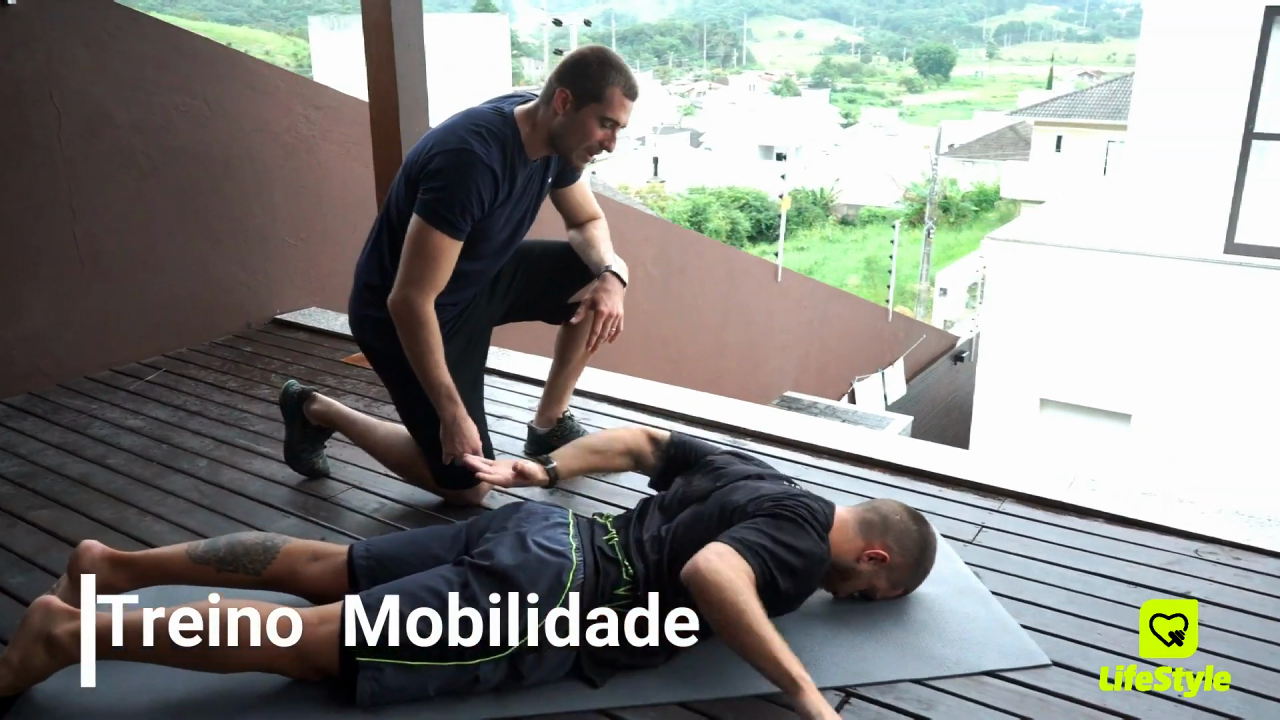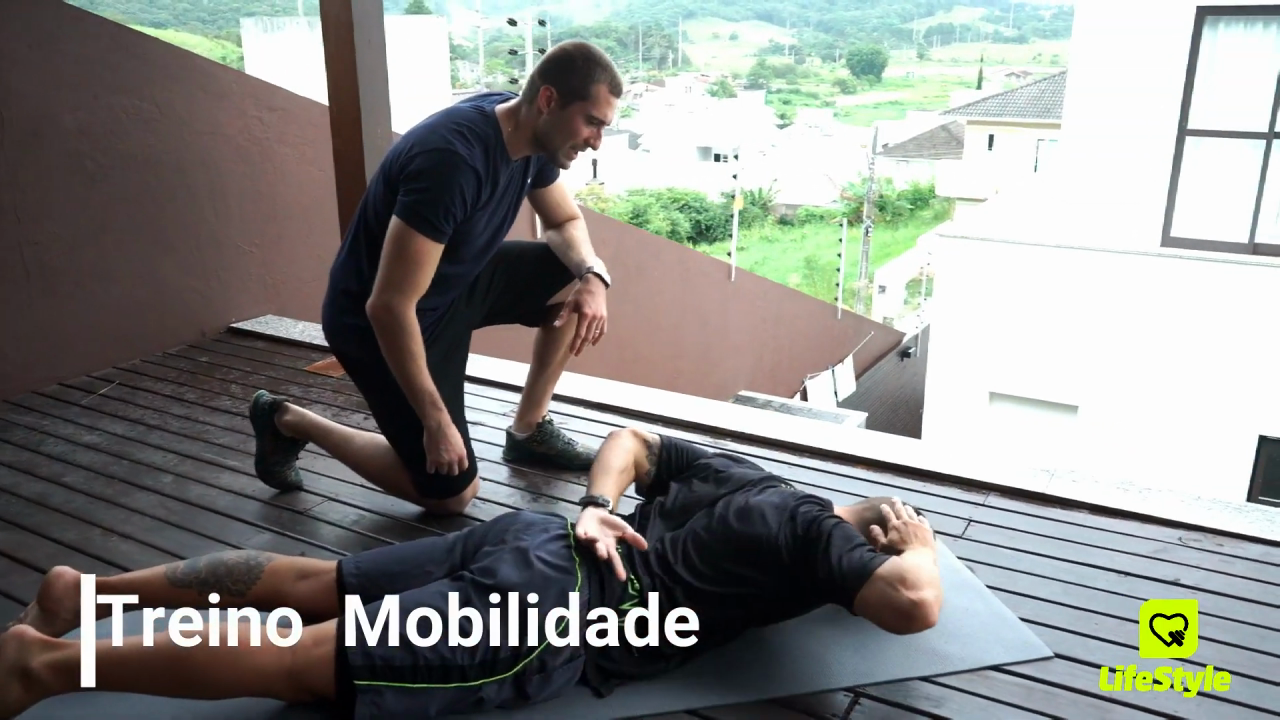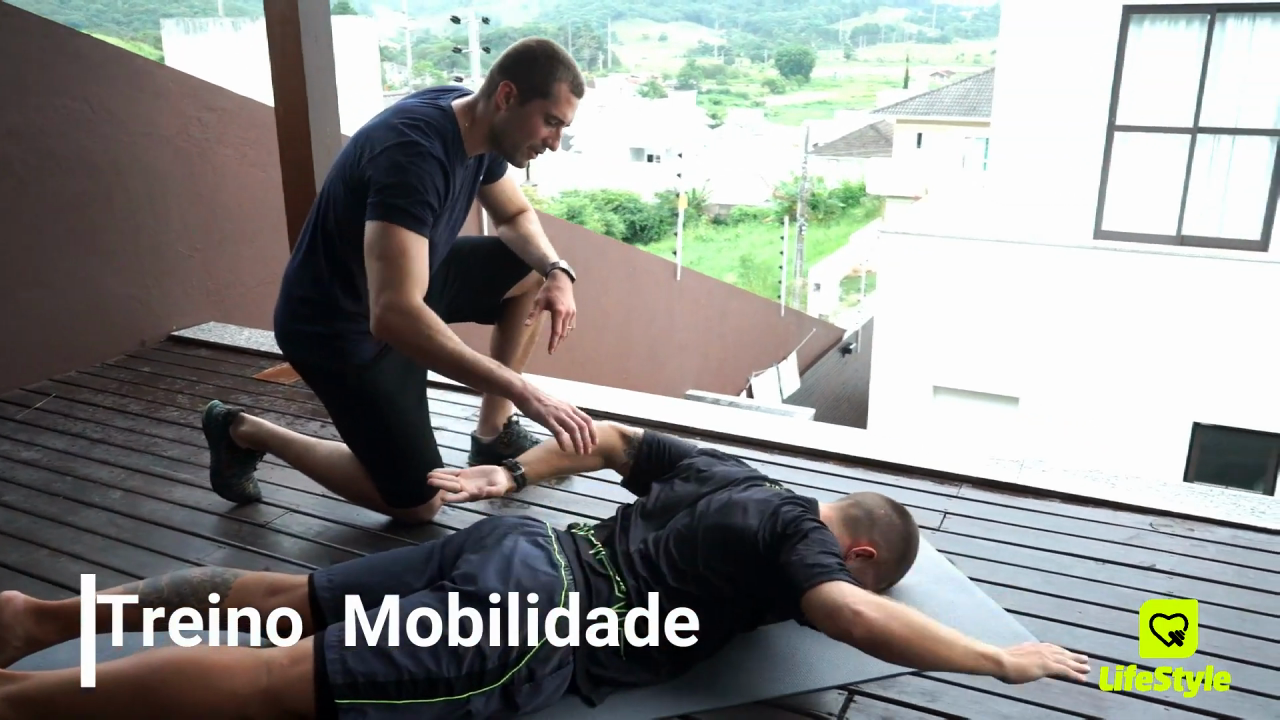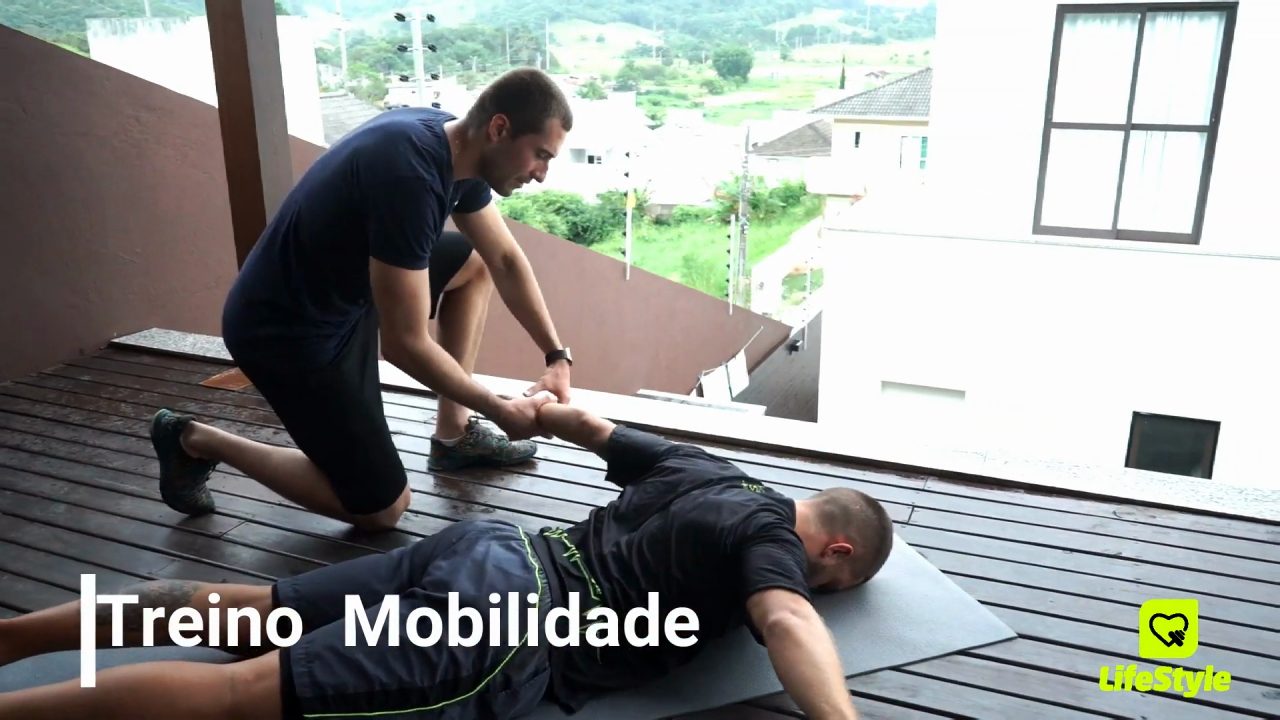
dt=0.5s
person 1, frame 1
left shoulder: (763, 476)
right shoulder: (805, 533)
left elbow: (640, 439)
right elbow: (706, 573)
left wrist: (544, 470)
left hip: (535, 535)
right hip: (538, 604)
left knee: (319, 569)
right knee: (305, 641)
left ankle: (112, 563)
person 1, frame 2
left shoulder: (748, 473)
right shoulder: (822, 535)
left elbow: (628, 438)
right elbow: (911, 605)
left wrist: (597, 507)
right wrist: (917, 548)
left hip: (525, 543)
right hip: (540, 623)
left knee: (305, 589)
left ankle: (86, 590)
person 1, frame 3
left shoulder: (732, 475)
right shoulder: (798, 533)
left elbow: (606, 436)
right elbow: (858, 620)
left wrist: (510, 473)
left hip: (510, 547)
right hip: (530, 628)
left knee: (272, 599)
person 1, frame 4
left shoulder: (704, 468)
right shoulder: (775, 540)
left elbow: (588, 424)
right elbow: (788, 623)
left wrist: (526, 412)
left hip: (482, 554)
right hip: (499, 638)
left knee: (237, 613)
person 2, frame 1
left shoulder: (553, 134)
right shoulder: (470, 159)
left elbow: (588, 222)
right elbow: (409, 300)
left wrist: (610, 275)
right wrist: (452, 415)
right hip: (403, 316)
left knee: (605, 275)
right knee: (469, 484)
left ankle: (549, 426)
right ankle: (317, 413)
person 2, frame 2
left shoulder: (528, 132)
right shoulder: (452, 160)
left elbow: (566, 222)
right elbow: (388, 306)
left wrist: (592, 275)
right wrist: (436, 421)
right hip: (376, 322)
left knee: (581, 277)
right knee: (452, 493)
left ankle: (528, 431)
right ankle: (289, 422)
person 2, frame 3
left shoulder: (478, 123)
right shoulder: (413, 156)
left elbow: (515, 215)
right elbow: (393, 316)
left wrist: (557, 269)
right wrist: (524, 393)
right hip: (334, 325)
left knee: (535, 272)
right knee: (419, 502)
left ankle: (493, 433)
right ankle: (244, 433)
person 2, frame 4
left shoulder: (453, 142)
right shoulder: (410, 178)
left elbow: (506, 260)
right elbow: (405, 344)
left wrist: (557, 356)
right wrist: (499, 411)
right hip: (285, 330)
left knee: (475, 262)
right knee: (382, 509)
left ankle: (453, 436)
right ankle: (197, 442)
